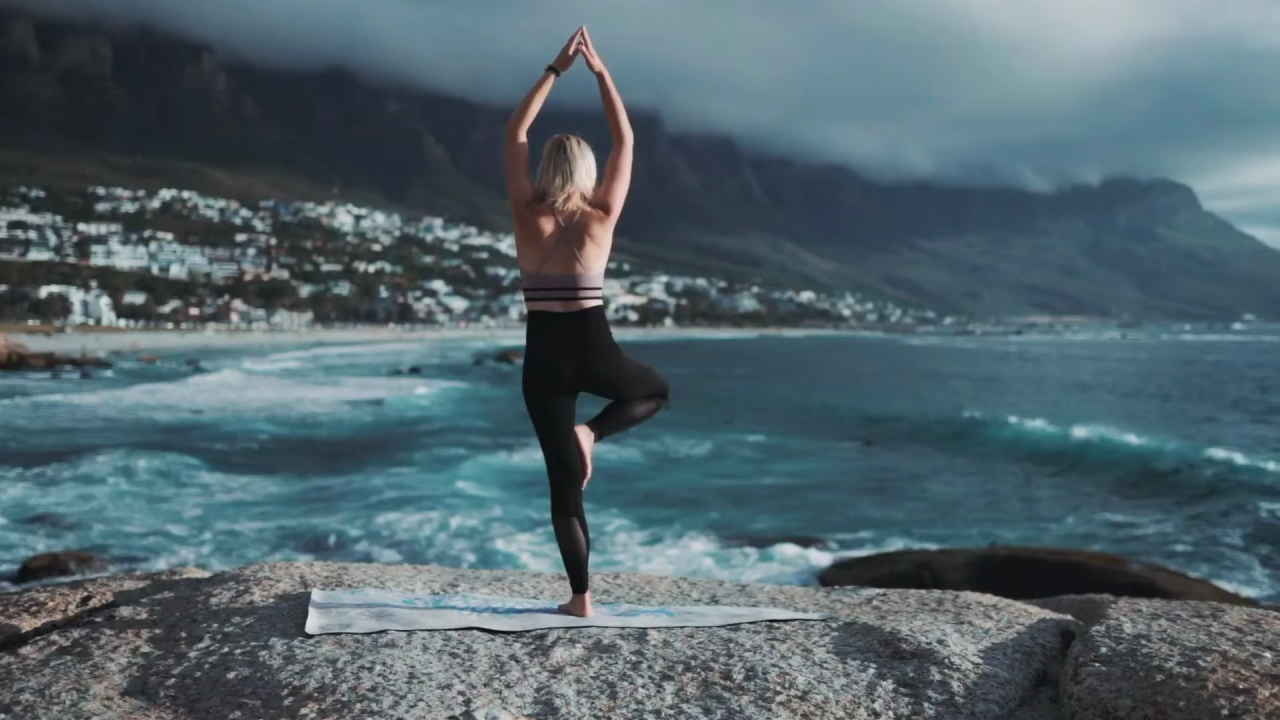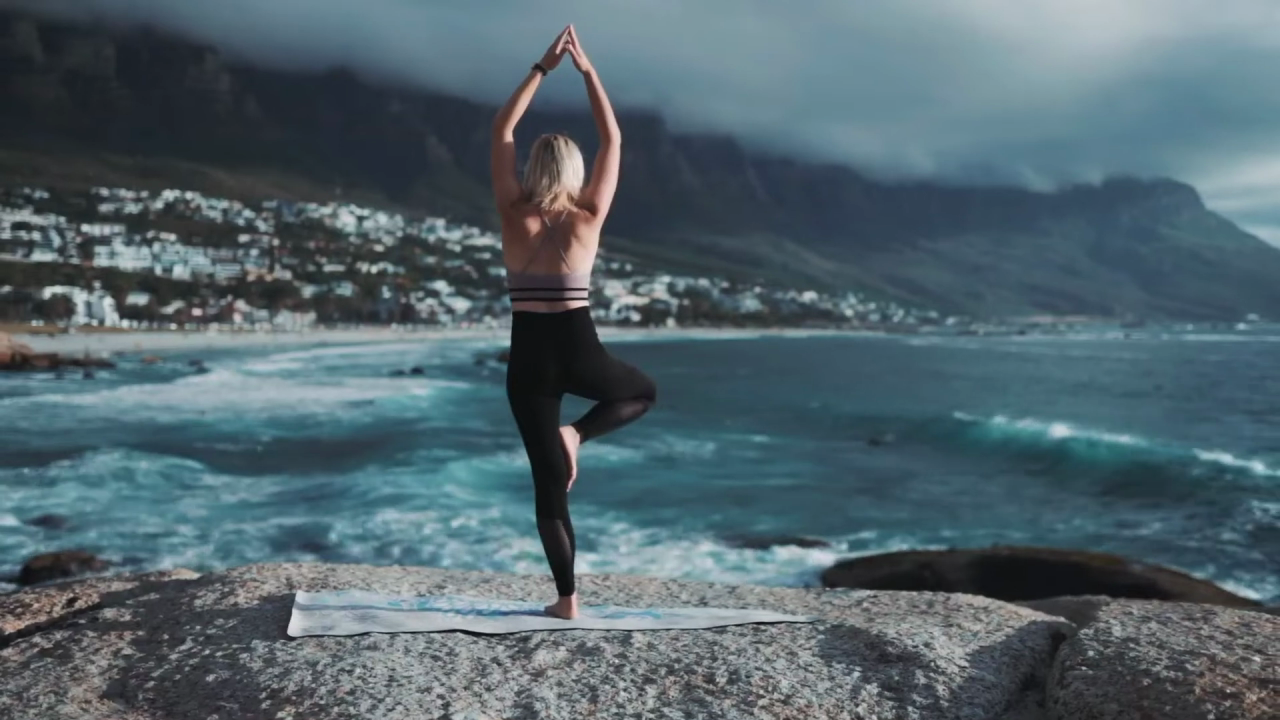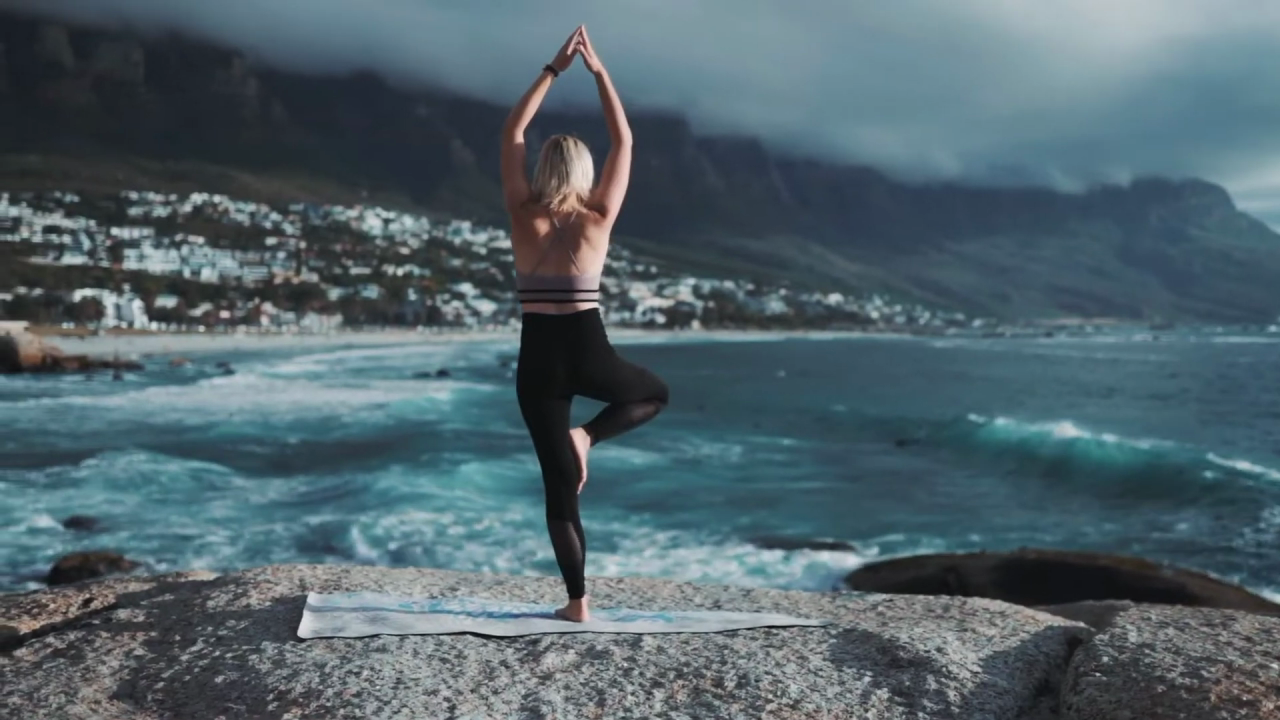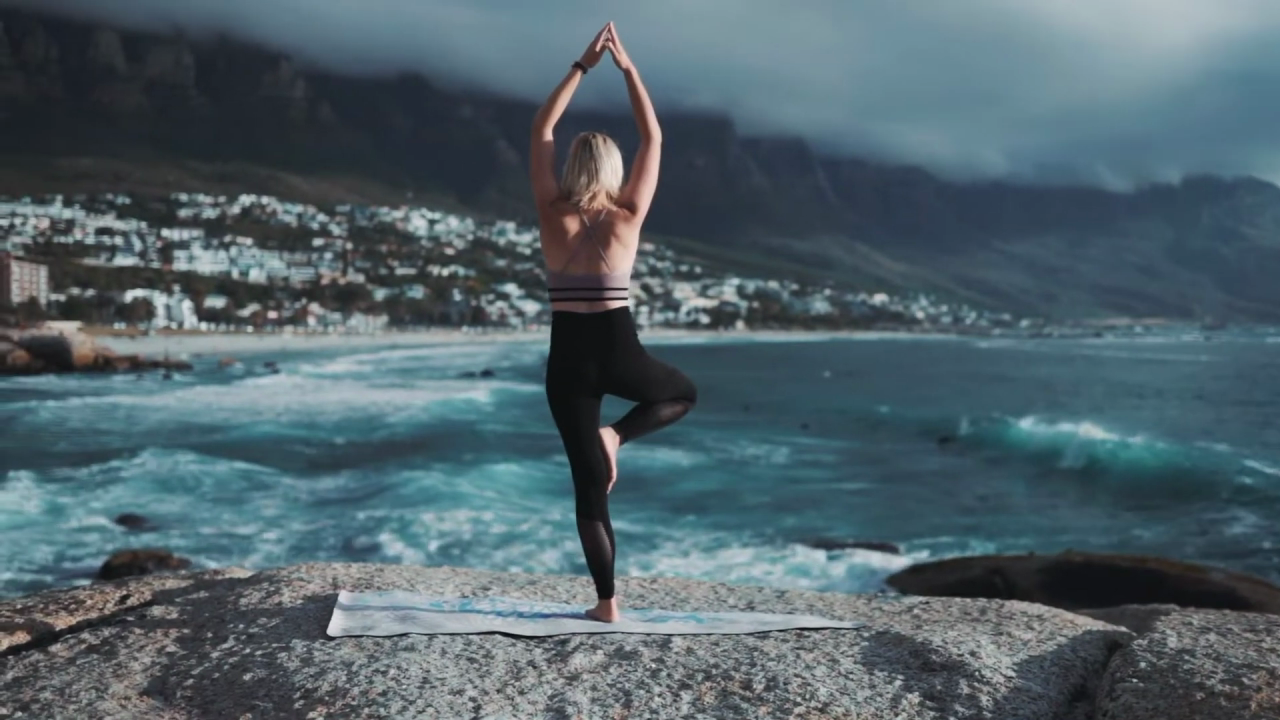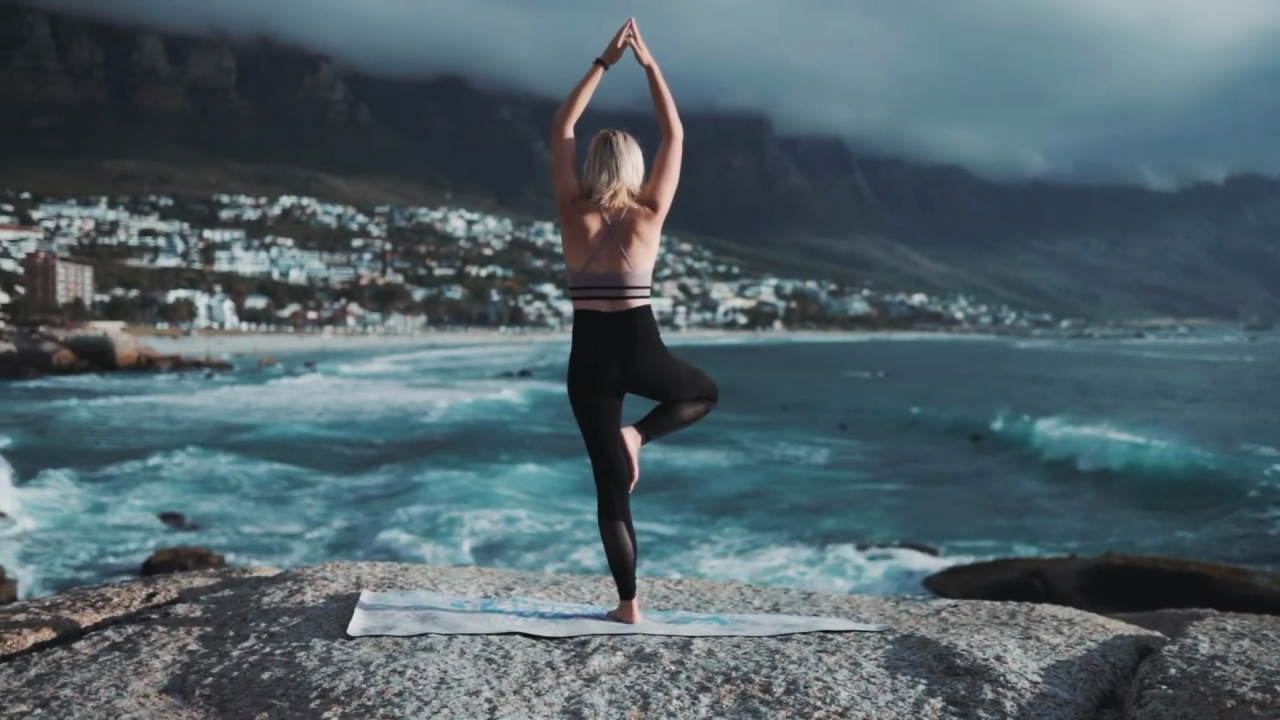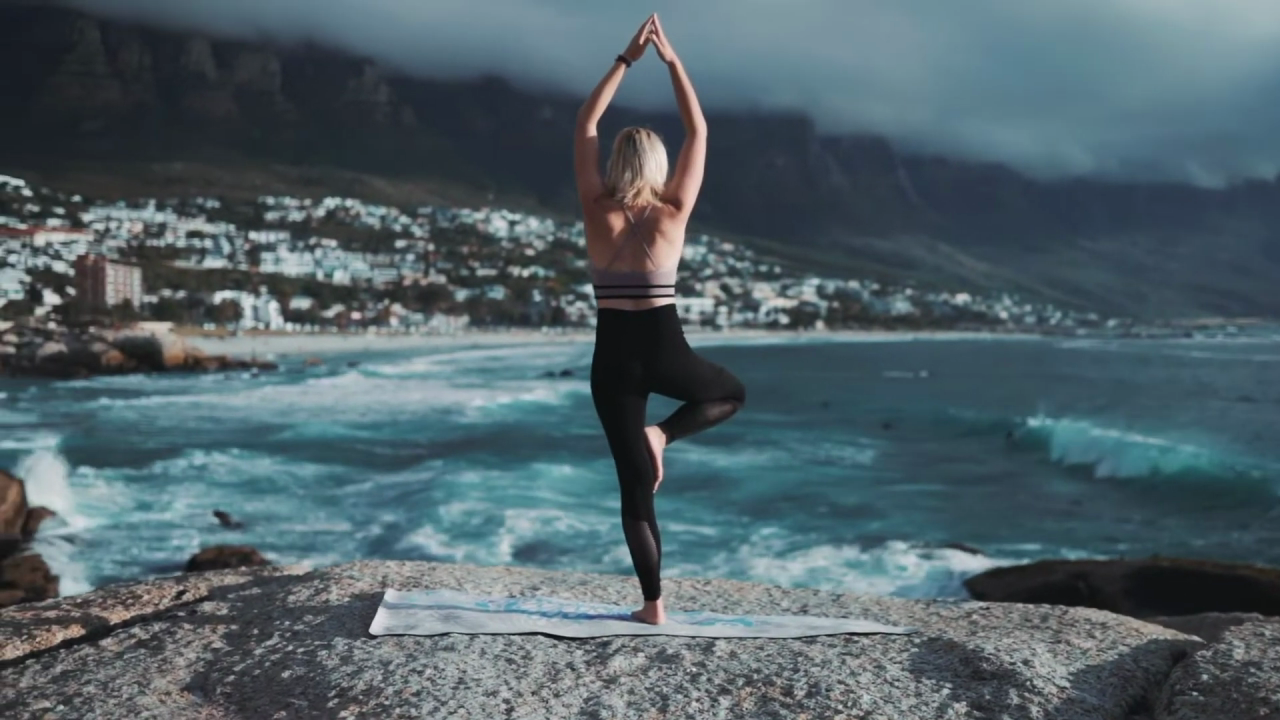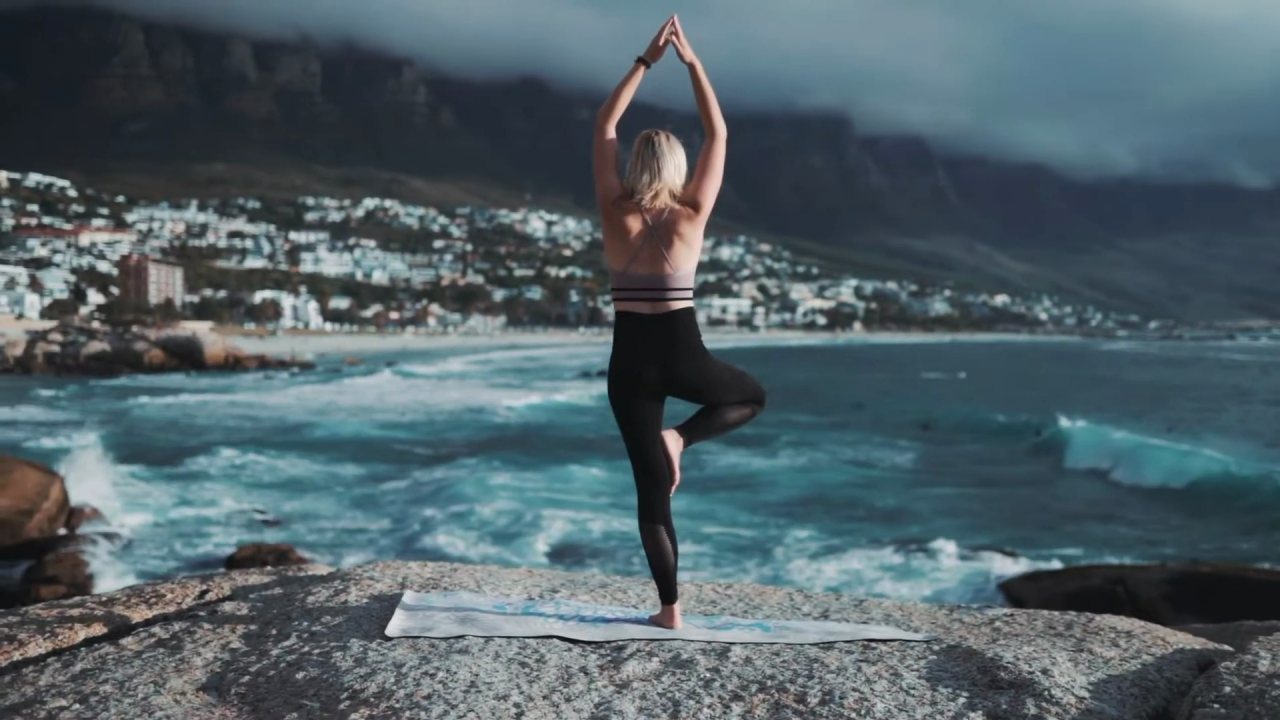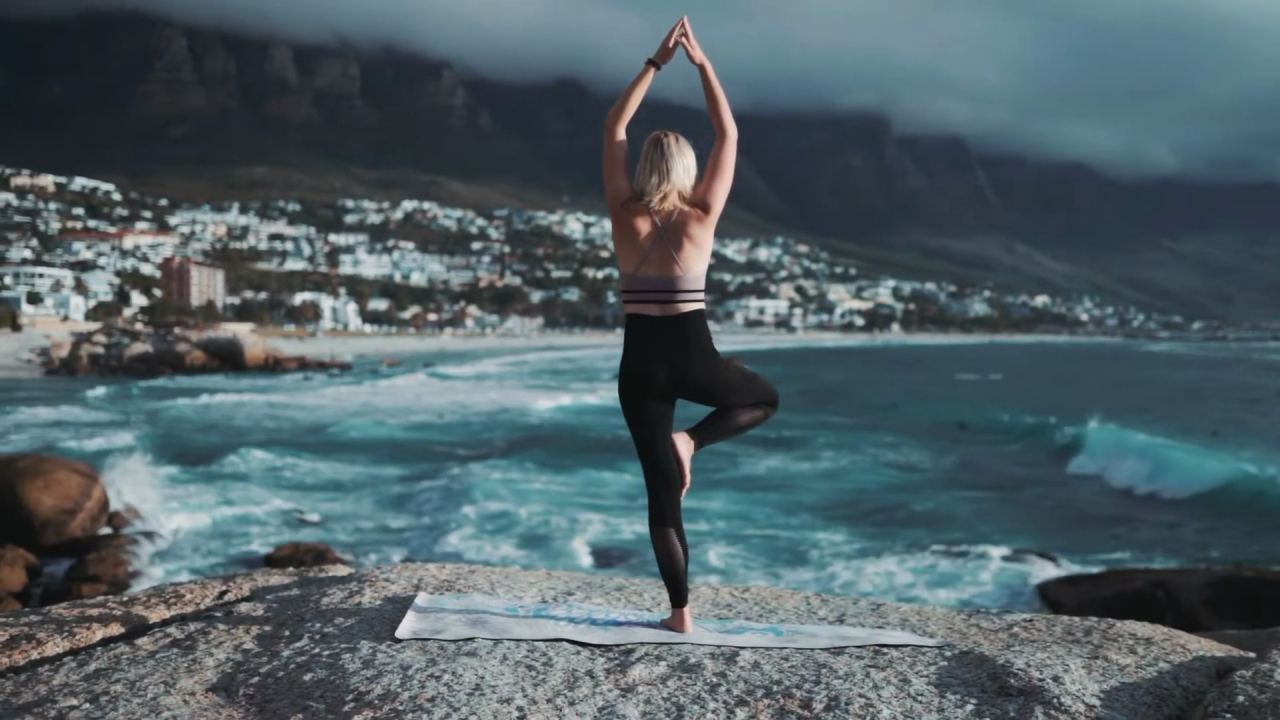
dt=0.5s
person 1, frame 1
left shoulder: (527, 216)
right shoulder: (601, 217)
left elbow: (515, 133)
right elbow: (625, 139)
left wrist: (555, 69)
right wrist: (598, 69)
left hip: (544, 358)
right hip: (593, 352)
left knee: (564, 483)
right knee: (656, 390)
left ankle: (580, 598)
right ankle: (590, 432)
person 1, frame 2
left shoulder: (513, 216)
right shoulder: (589, 218)
left elbow: (502, 132)
right elbow: (612, 138)
left wrist: (543, 67)
right wrist: (585, 69)
left hip: (528, 359)
right hip: (579, 353)
left knee: (549, 485)
right knee: (644, 391)
left ankle: (566, 600)
right ankle: (577, 433)
person 1, frame 3
left shoulder: (522, 217)
right shoulder: (598, 219)
left elbow: (512, 133)
right elbow: (624, 140)
left wrist: (553, 69)
right wrist: (597, 69)
left hip: (538, 360)
right hip: (588, 354)
left knee: (559, 487)
right knee: (655, 393)
left ankle: (577, 604)
right ankle: (587, 436)
person 1, frame 4
left shoulder: (552, 215)
right shoulder: (628, 217)
left elbow: (541, 131)
right elbow: (652, 137)
left wrist: (582, 66)
right wrist: (626, 66)
left hip: (567, 360)
right hip: (618, 353)
left knee: (589, 487)
right knee: (684, 393)
left ankle: (607, 604)
right ankle: (616, 436)
person 1, frame 5
left shoulder: (573, 213)
right shoulder: (649, 214)
left elbow: (562, 128)
right elbow: (675, 134)
left wrist: (604, 61)
right wrist: (647, 62)
left hip: (589, 359)
right hip: (640, 352)
left knee: (610, 488)
right knee: (706, 392)
left ankle: (628, 605)
right ankle: (638, 434)
person 1, frame 6
left shoulder: (597, 212)
right shoulder: (673, 214)
left elbow: (584, 126)
right elbow: (698, 131)
left wrist: (626, 59)
right wrist: (671, 59)
left hip: (613, 358)
right hip: (665, 352)
left knee: (635, 488)
right knee: (732, 393)
left ankle: (653, 606)
right ankle: (664, 434)
person 1, frame 7
left shoulder: (614, 214)
right shoulder: (691, 215)
left elbow: (603, 127)
right elbow: (718, 133)
left wrist: (646, 60)
right wrist: (690, 60)
left hip: (630, 361)
right hip: (681, 356)
left knee: (651, 491)
right knee: (751, 396)
left ankle: (669, 609)
right ankle: (680, 437)
person 1, frame 8
left shoulder: (625, 216)
right shoulder: (701, 218)
left elbow: (613, 129)
right elbow: (728, 134)
left wrist: (655, 63)
right wrist: (701, 62)
left hip: (640, 363)
right hip: (692, 358)
left knee: (662, 492)
right knee: (765, 398)
left ankle: (680, 614)
right ankle: (692, 440)
